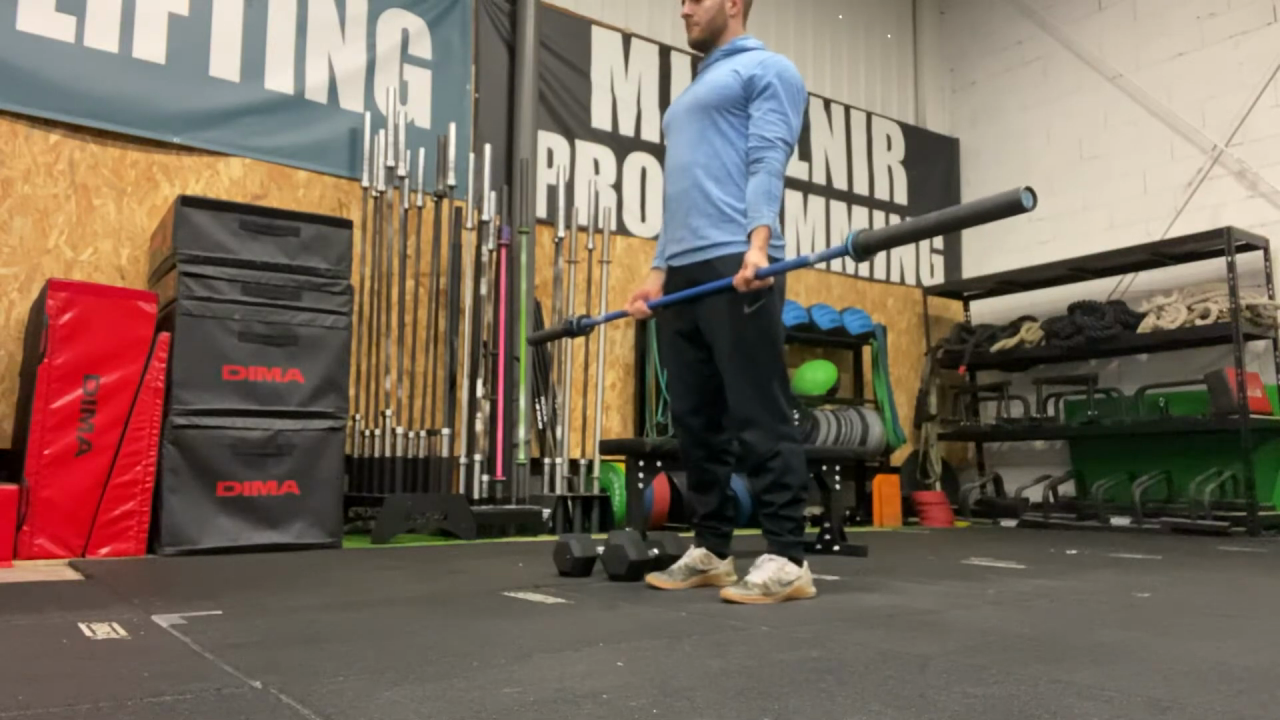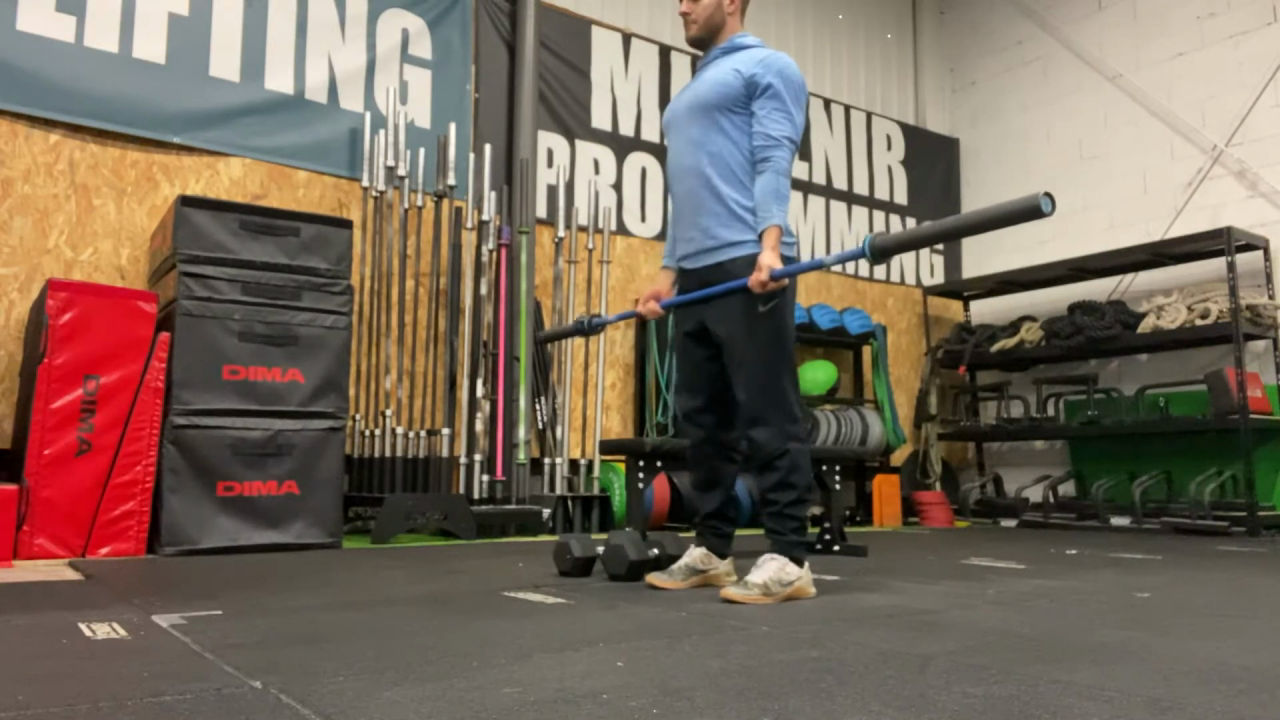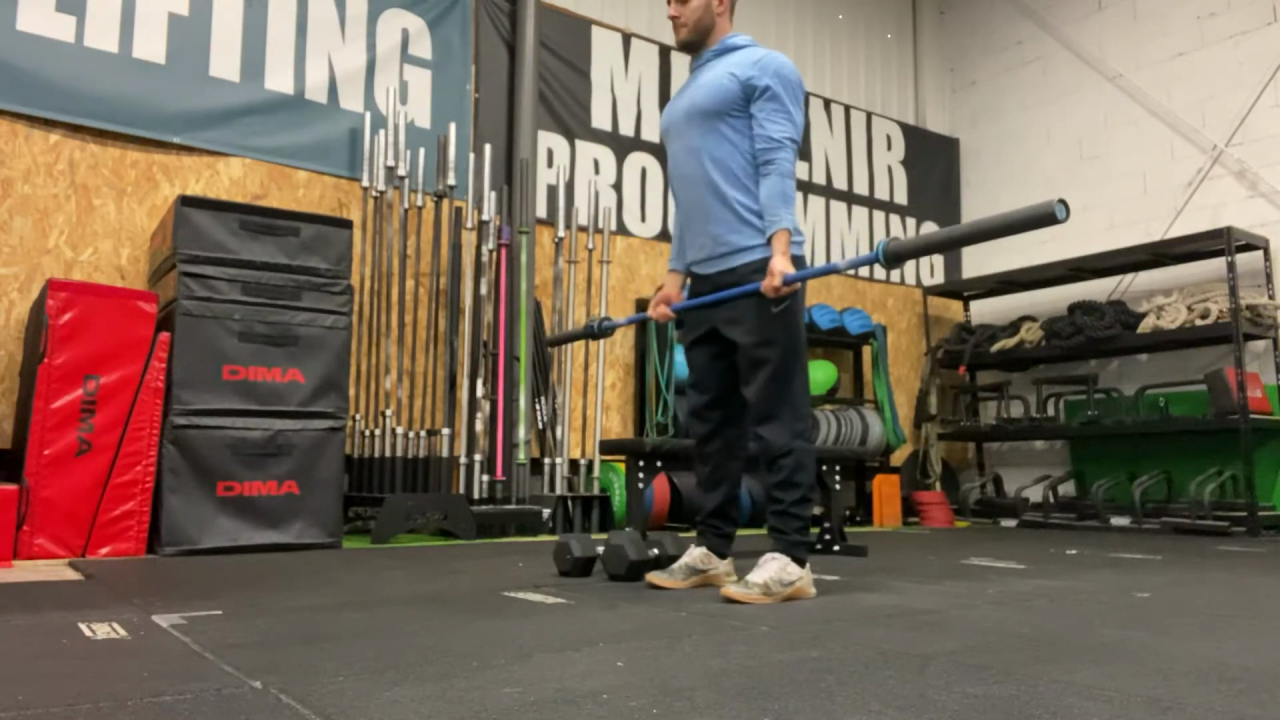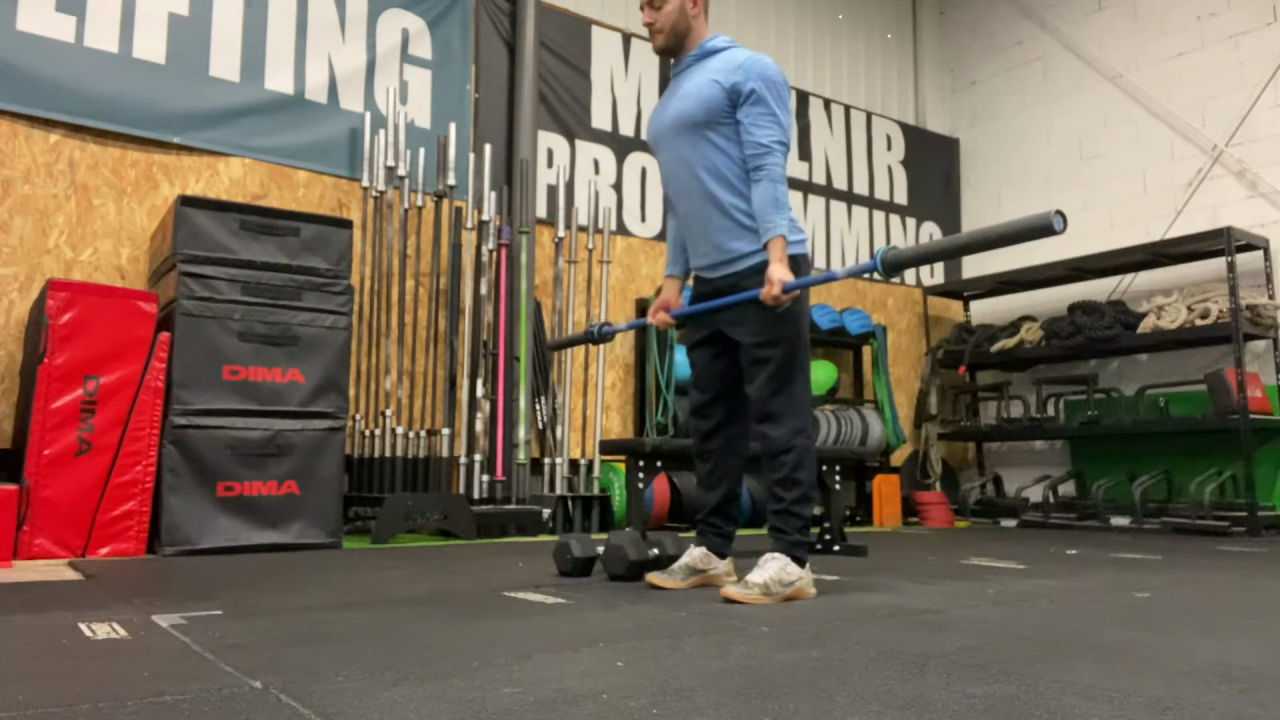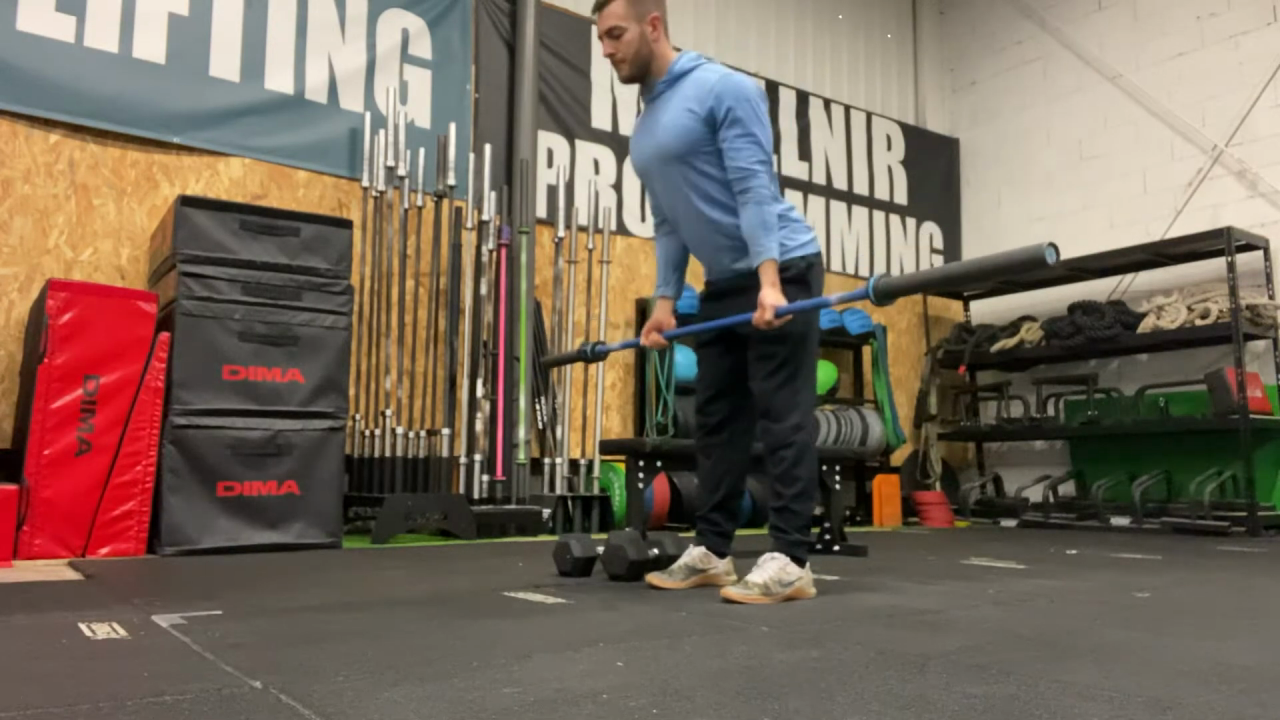
dt=0.4s
person 1, frame 1
left shoulder: (768, 70)
right shoulder: (691, 95)
left elbow: (767, 164)
left wrist: (757, 243)
right wrist: (658, 271)
left hip: (737, 265)
right hip: (685, 274)
left knee: (758, 415)
right knee: (695, 418)
left ankle: (787, 558)
right ankle: (711, 549)
person 1, frame 2
left shoulder: (768, 67)
right shoulder: (689, 93)
left elbow: (773, 162)
left wrist: (770, 244)
right wrist: (667, 271)
left hip: (748, 267)
right hip: (697, 276)
left knee: (766, 414)
right knee: (702, 417)
left ankle: (788, 559)
right ankle: (711, 550)
person 1, frame 3
left shoulder: (764, 68)
right shoulder: (685, 96)
left elbow: (777, 165)
left wrist: (780, 249)
right wrist: (675, 275)
left hip: (759, 271)
right hip: (707, 280)
left knee: (775, 416)
right knee: (712, 418)
left ankle: (790, 559)
right ankle: (712, 549)
person 1, frame 4
left shoulder: (747, 70)
right shoulder: (667, 102)
left elbow: (768, 170)
left wrist: (776, 256)
right wrist: (673, 281)
left hip: (762, 272)
right hip: (711, 283)
left knee: (778, 417)
right knee: (713, 420)
left ankle: (790, 559)
right ankle: (711, 549)
person 1, frame 5
left shoulder: (723, 88)
right shoulder: (644, 127)
left elbow: (754, 188)
right elbow: (667, 223)
left wrist: (770, 282)
right wrist: (665, 300)
left hip: (784, 270)
right hip: (724, 284)
left knee: (782, 417)
right knee: (717, 419)
left ankle: (790, 560)
right ankle: (711, 551)
